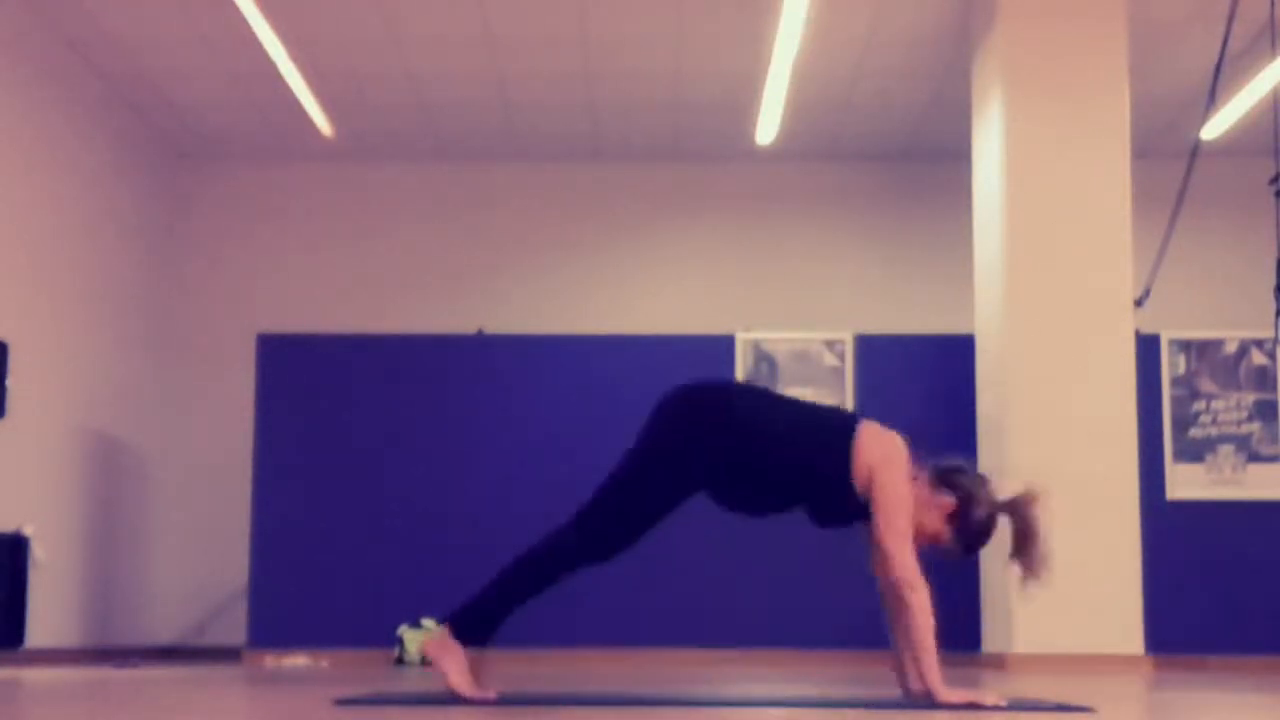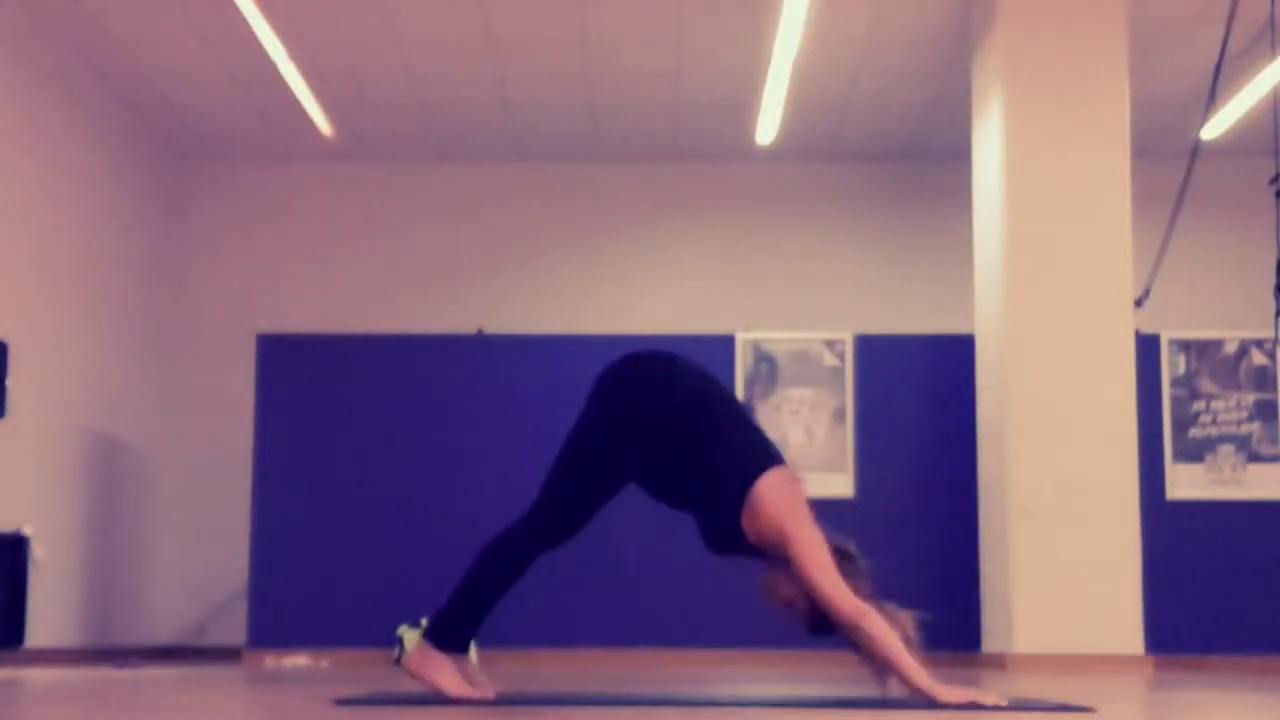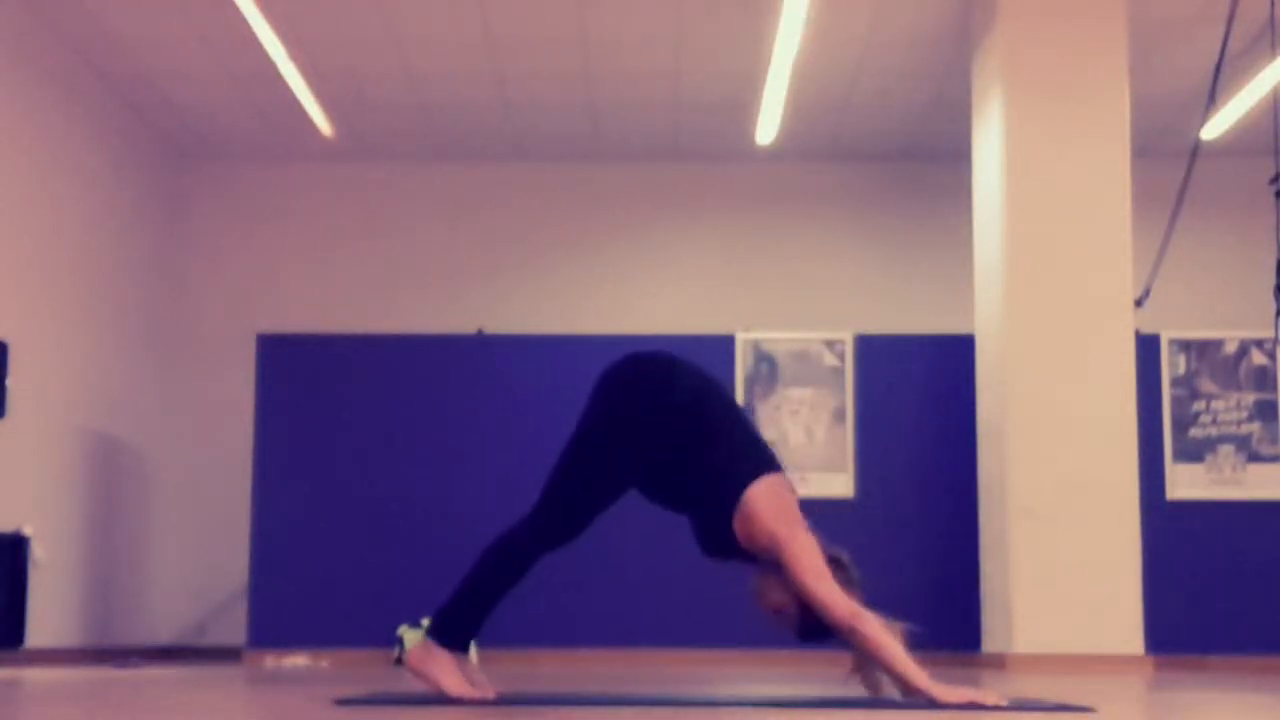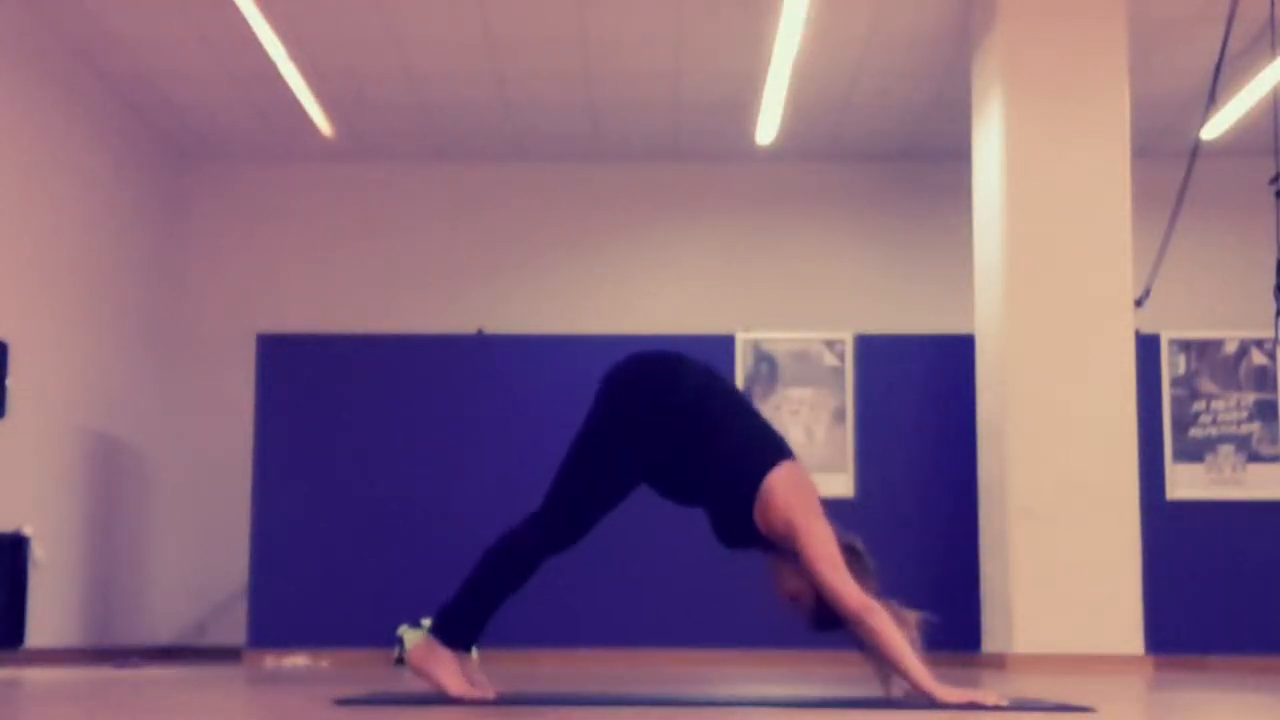
dt=0.1s
person 1, frame 1
left shoulder: (891, 471)
right shoulder: (891, 472)
left elbow: (893, 582)
right elbow: (906, 583)
left wrist: (910, 671)
right wrist: (936, 685)
left hip: (710, 429)
right hip: (702, 433)
left knee: (590, 542)
right knee: (588, 539)
left ankle: (457, 633)
right ankle: (450, 637)
person 1, frame 2
left shoulder: (790, 532)
right shoulder: (788, 527)
left elbow: (855, 609)
right elbow: (854, 613)
left wrist: (897, 664)
right wrist: (934, 688)
left hip: (668, 405)
right hip: (646, 398)
left knee: (547, 527)
right knee: (548, 524)
left ankle: (447, 648)
right ankle: (437, 649)
person 1, frame 3
left shoulder: (786, 535)
right shoulder: (779, 535)
left elbow: (853, 618)
right elbow: (853, 617)
left wrist: (920, 681)
right wrist: (932, 688)
left hip: (660, 407)
right hip: (645, 402)
left knee: (553, 528)
right knee: (549, 525)
left ankle: (451, 648)
right ankle: (438, 646)
person 1, frame 4
left shoulder: (803, 529)
right shoulder: (798, 524)
left elbow: (861, 610)
right elbow: (861, 610)
left wrist: (926, 682)
right wrist: (934, 689)
left hip: (669, 407)
right hip: (651, 401)
left knee: (557, 529)
right knee: (554, 526)
left ankle: (452, 646)
right ankle: (440, 644)
